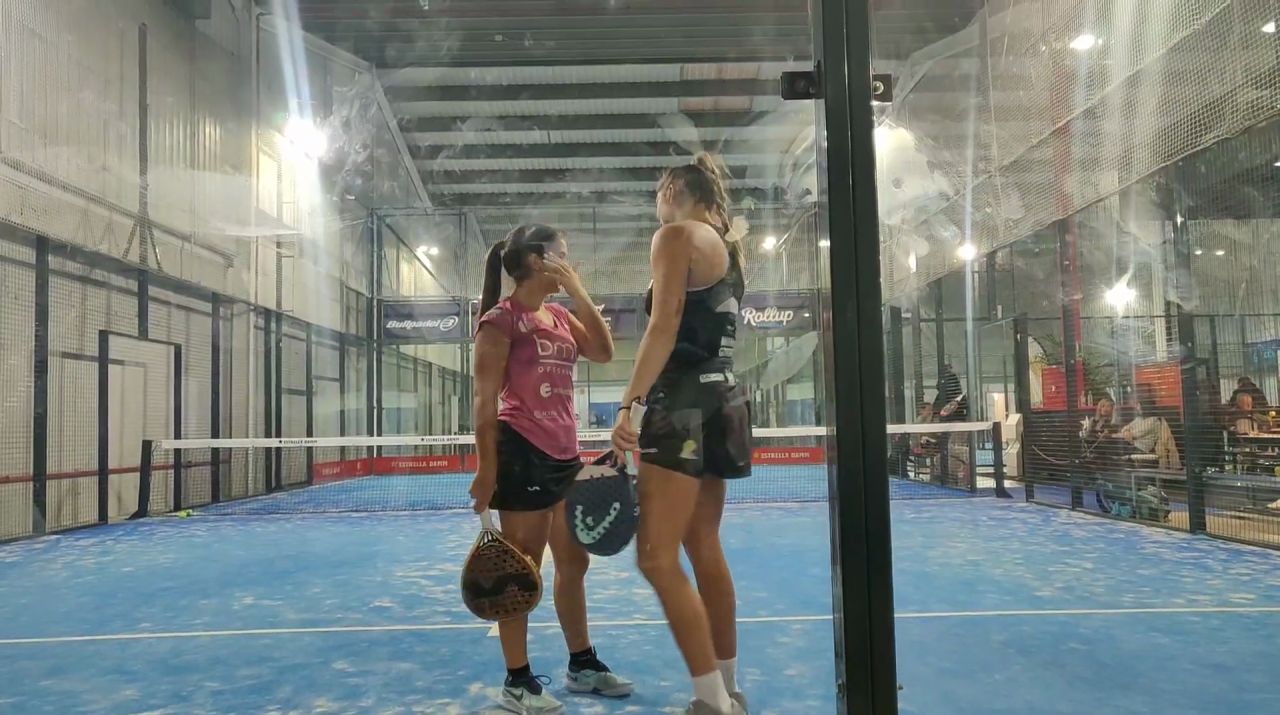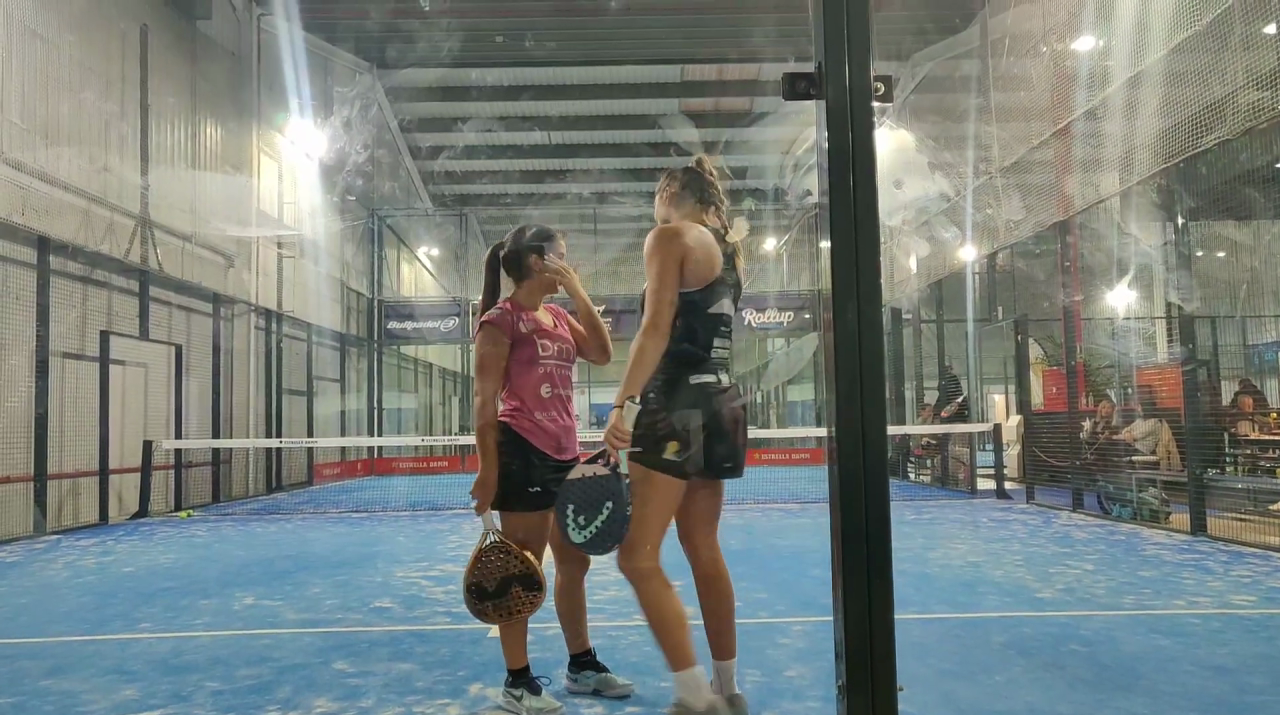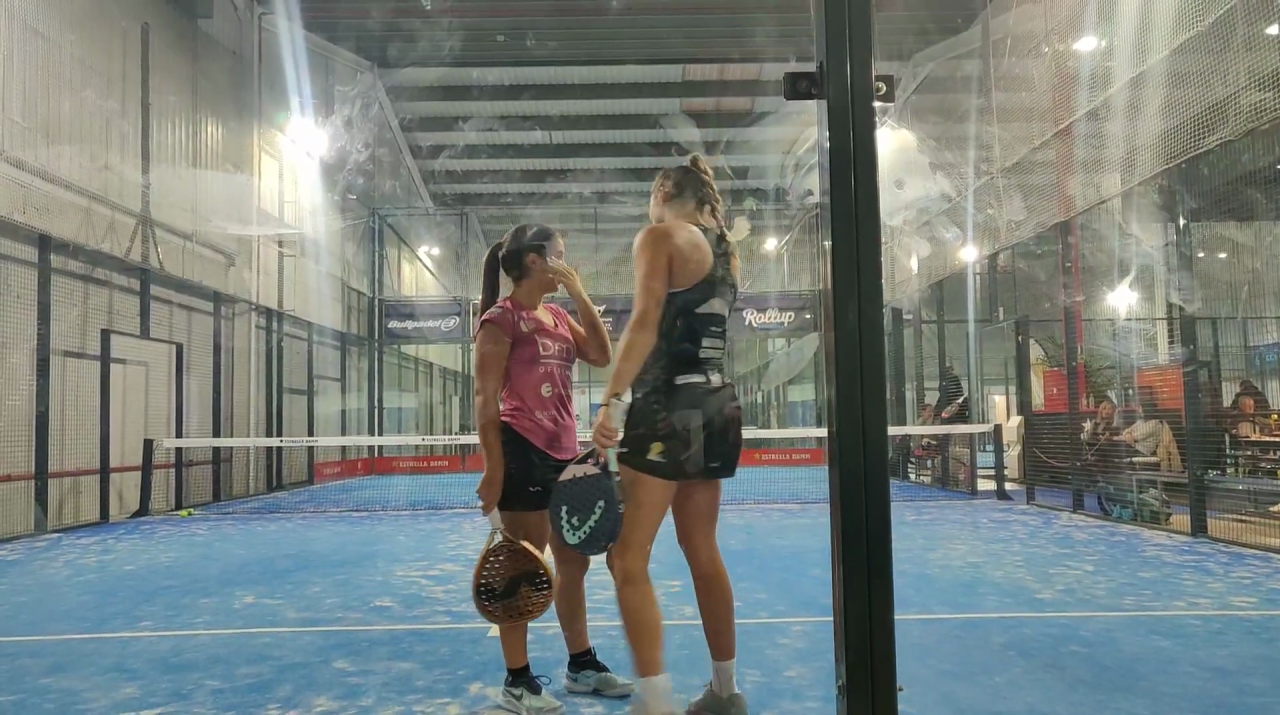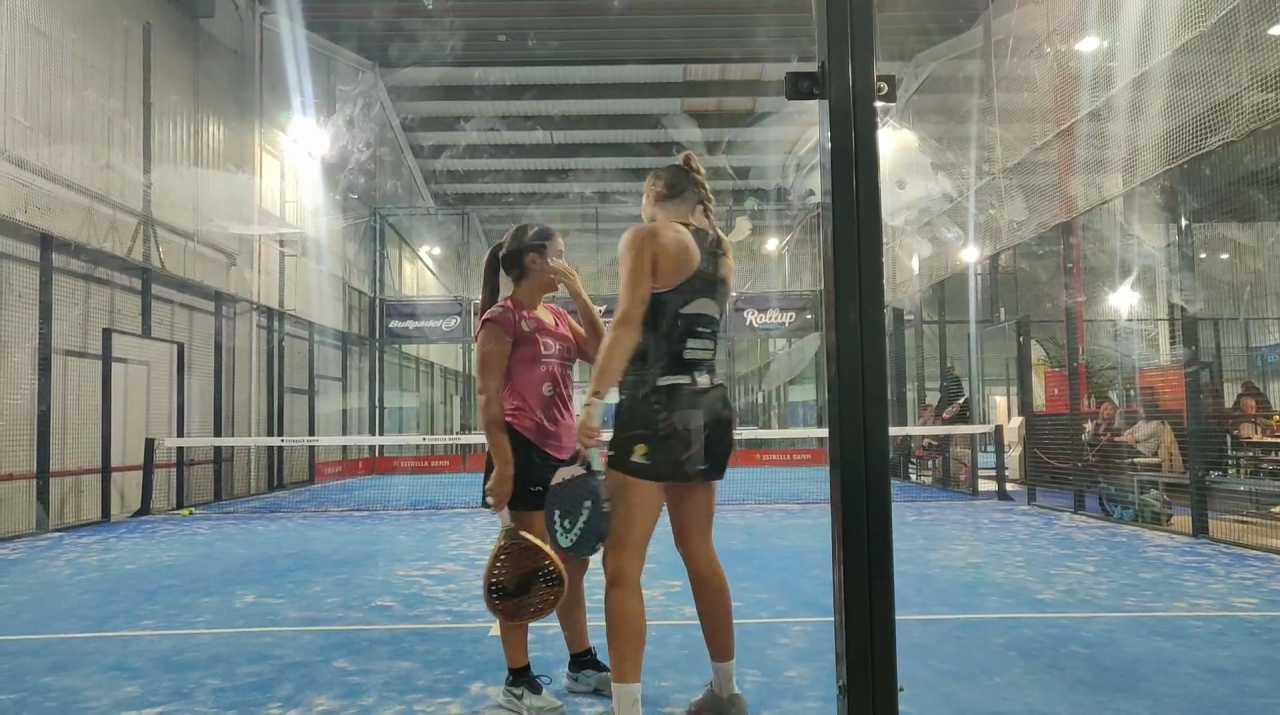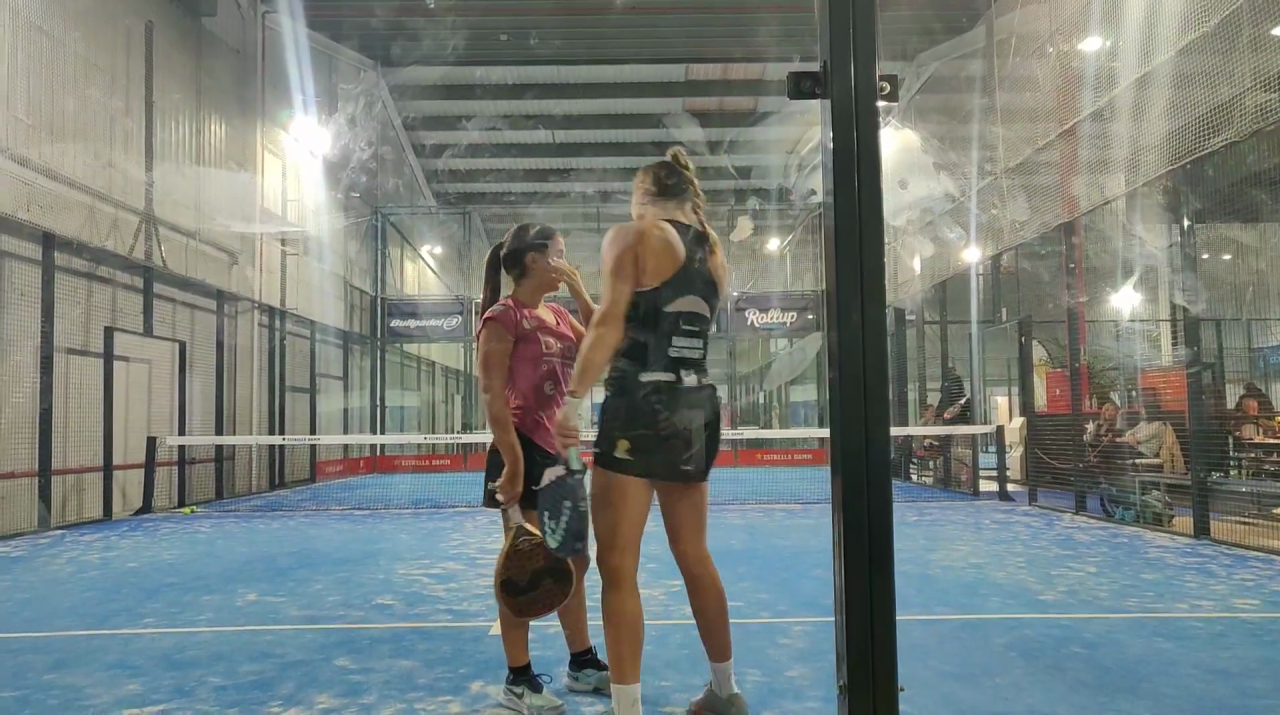
dt=0.1s
person 1, frame 1
left shoulder: (675, 235)
right shoulder: (727, 246)
left elbow: (664, 327)
left wrist: (630, 404)
left hip: (685, 407)
right hip: (716, 404)
left knee: (657, 559)
right knee: (704, 551)
person 1, frame 2
left shoulder: (668, 238)
right shoulder: (726, 251)
left elbow: (656, 327)
left wrist: (621, 403)
left hip: (676, 407)
right hip: (716, 407)
left knee: (637, 558)
right knee: (704, 552)
person 1, frame 3
left shoulder: (658, 237)
right shoulder: (723, 250)
left elbow: (645, 325)
left wrist: (610, 401)
left hip: (668, 407)
right hip: (711, 406)
left knee: (627, 560)
right knee: (703, 553)
person 1, frame 4
left shoulder: (644, 239)
right shoulder: (719, 252)
left elbow: (628, 327)
left wrist: (591, 400)
left hip: (653, 411)
right hip: (705, 409)
left knee: (622, 567)
right knee: (699, 554)
person 1, frame 5
left shoulder: (629, 236)
right shoulder: (712, 250)
left elbow: (609, 324)
left wrist: (572, 399)
left hip: (639, 409)
right hip: (694, 409)
left knee: (618, 566)
right knee: (693, 555)
person 2, frame 1
left shoulder: (560, 316)
right shoulder: (501, 319)
left elbow: (604, 352)
right elbow: (485, 400)
left wrist: (580, 295)
right wrist: (486, 469)
left hip: (565, 454)
right hip: (524, 454)
left knee: (574, 564)
left ankle: (582, 664)
person 2, frame 2
left shoulder: (559, 316)
right shoulder: (501, 320)
left elbow: (602, 353)
right elbow: (485, 399)
left wrist: (581, 296)
right wrist: (488, 469)
left hip: (565, 455)
right hip: (524, 455)
left knee: (574, 563)
left ankle: (582, 665)
person 2, frame 3
left shoulder: (557, 316)
right shoulder: (501, 319)
left elbow: (601, 355)
right elbow: (486, 398)
left wrist: (581, 296)
right wrist: (494, 468)
left hip: (564, 453)
right hip: (525, 454)
left knee: (573, 563)
left ankle: (581, 664)
person 2, frame 4
left shoulder: (557, 316)
right shoulder: (502, 319)
left elbow: (600, 354)
right elbow: (490, 397)
left wrist: (581, 296)
right wrist: (502, 465)
left hip: (563, 454)
right hip: (525, 455)
left knee: (572, 563)
left ankle: (582, 664)
person 2, frame 5
left shoulder: (558, 315)
right shoulder: (503, 317)
right elbow: (493, 396)
left wrist: (582, 295)
right wrist: (512, 463)
left hip: (563, 453)
right hip: (528, 453)
left knee: (573, 562)
left ankle: (582, 663)
